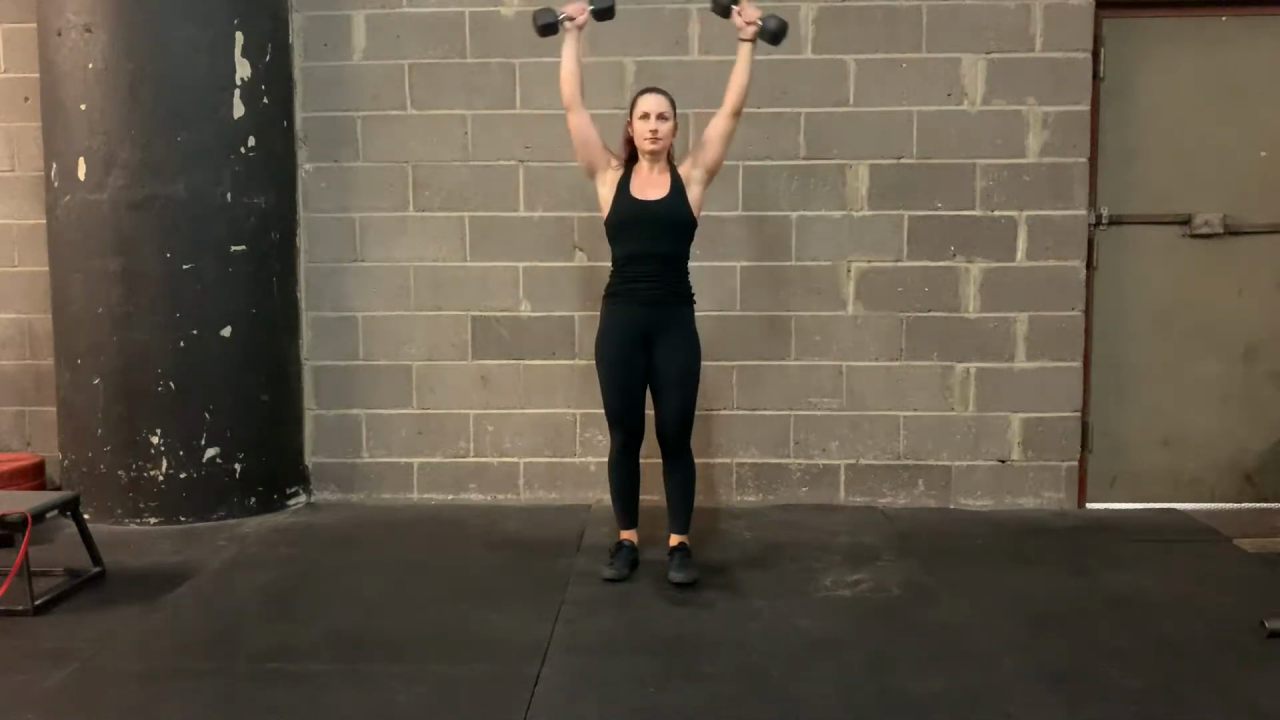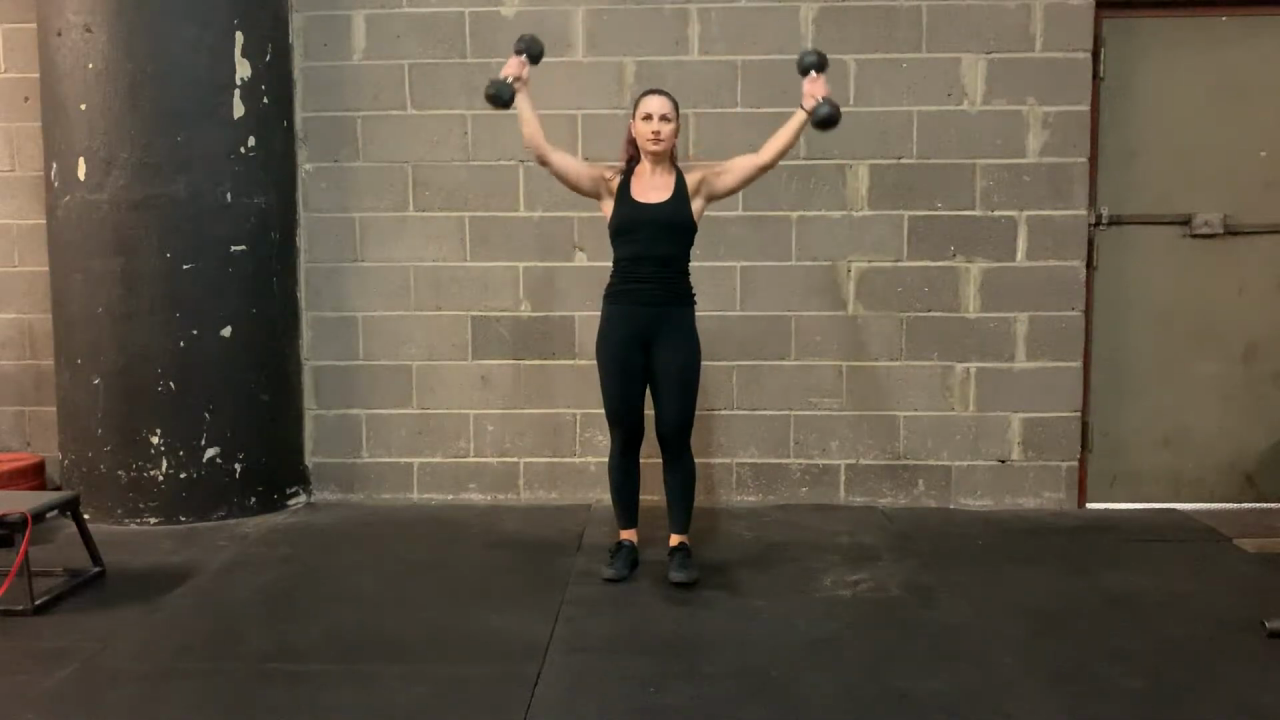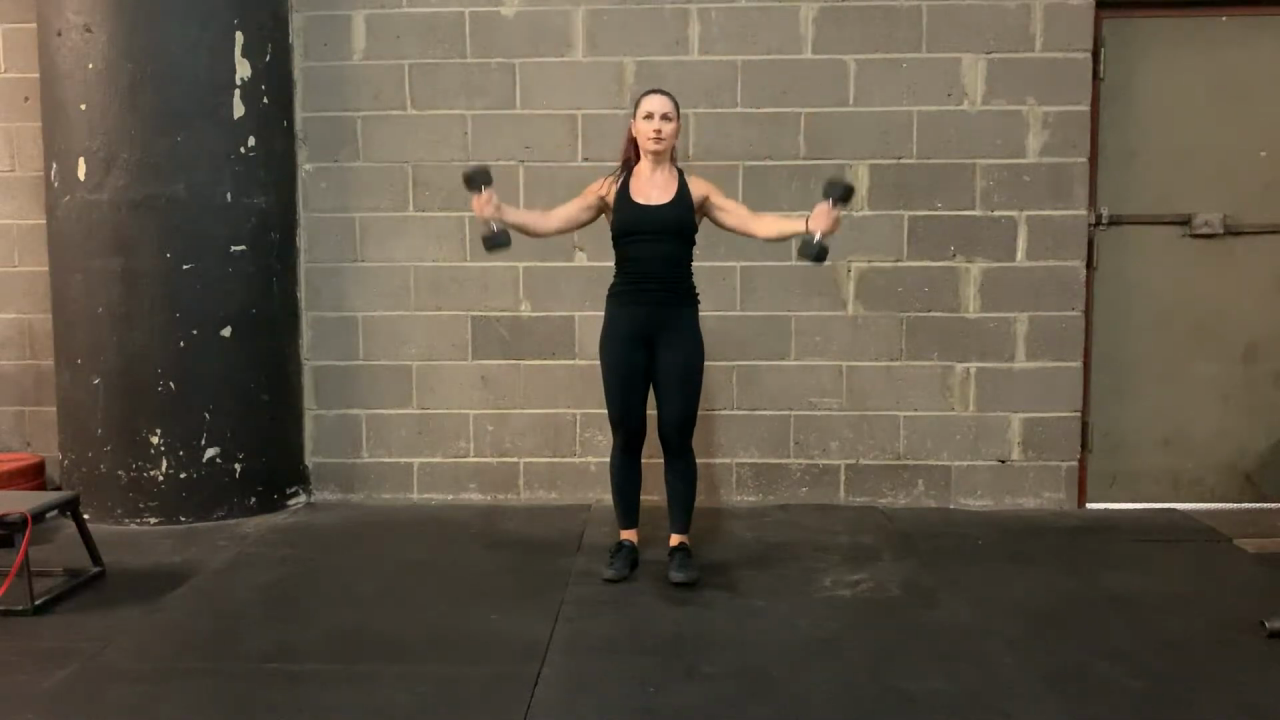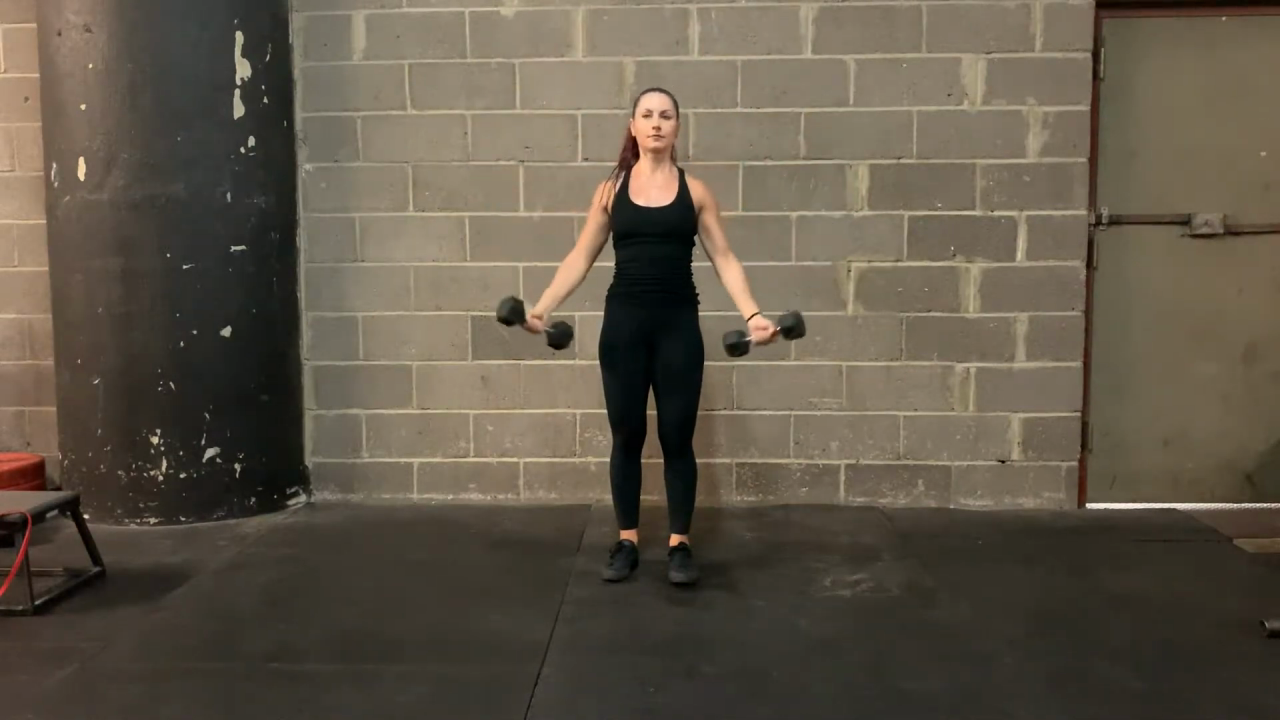
dt=0.5s
person 1, frame 1
left shoulder: (691, 179)
right shoulder: (610, 177)
left elbow: (731, 110)
right elbow: (574, 107)
left hip: (674, 321)
right hip: (620, 319)
left knee: (676, 437)
right knee: (624, 437)
left ankle: (679, 543)
right ankle: (626, 540)
person 1, frame 2
left shoulder: (695, 186)
right shoulder: (610, 184)
left elbow: (765, 158)
right elbow: (546, 155)
left wrist: (805, 109)
right wrist: (521, 93)
left hip: (675, 322)
right hip: (621, 320)
left knee: (675, 436)
right knee: (624, 436)
left ankle: (679, 543)
right ankle: (626, 541)
person 1, frame 3
left shoulder: (695, 189)
right shoulder: (610, 188)
left elbow: (756, 222)
right elbow: (549, 221)
left wrist: (807, 223)
right wrist: (500, 213)
left hip: (678, 321)
right hip: (624, 319)
left knee: (677, 437)
right knee: (626, 435)
left ankle: (679, 543)
right ankle: (626, 541)
person 1, frame 4
left shoulder: (695, 190)
right shoulder: (610, 189)
left elbow: (723, 258)
right elbow: (581, 256)
left wrist: (752, 314)
right wrist: (544, 306)
left hip: (678, 322)
right hip: (623, 321)
left knee: (677, 437)
right knee: (627, 436)
left ankle: (679, 544)
right ankle: (626, 542)
